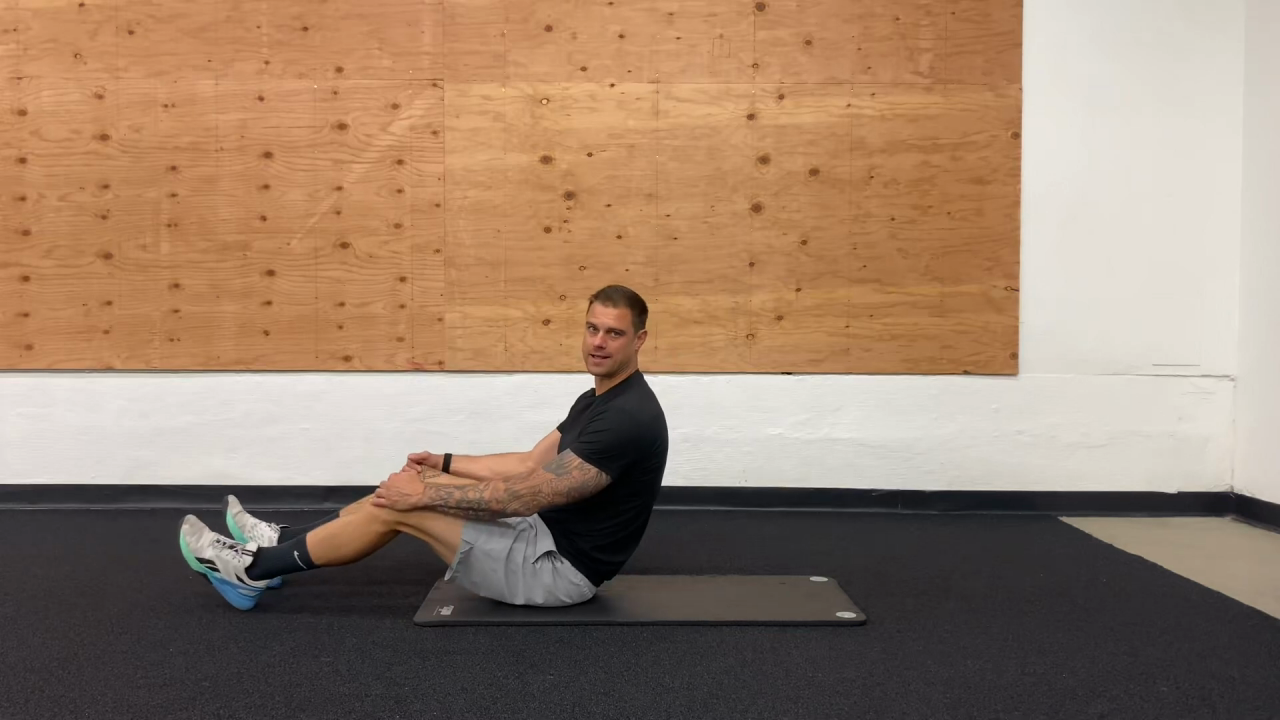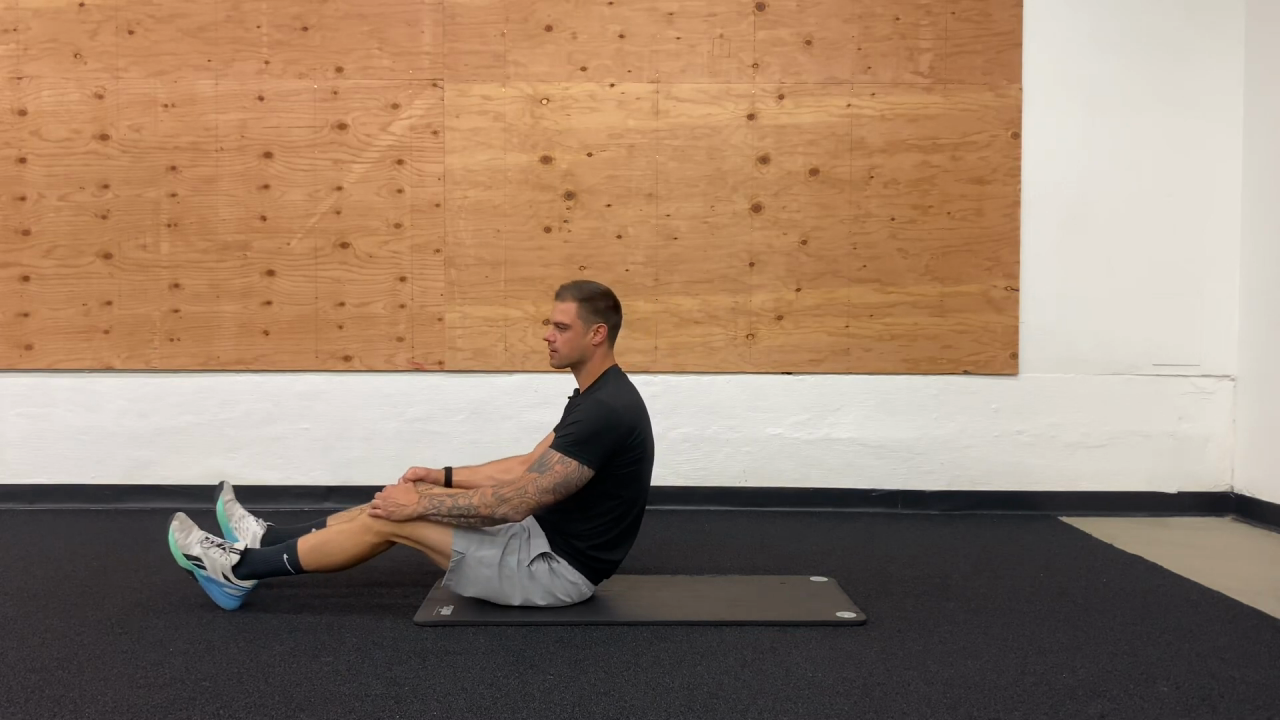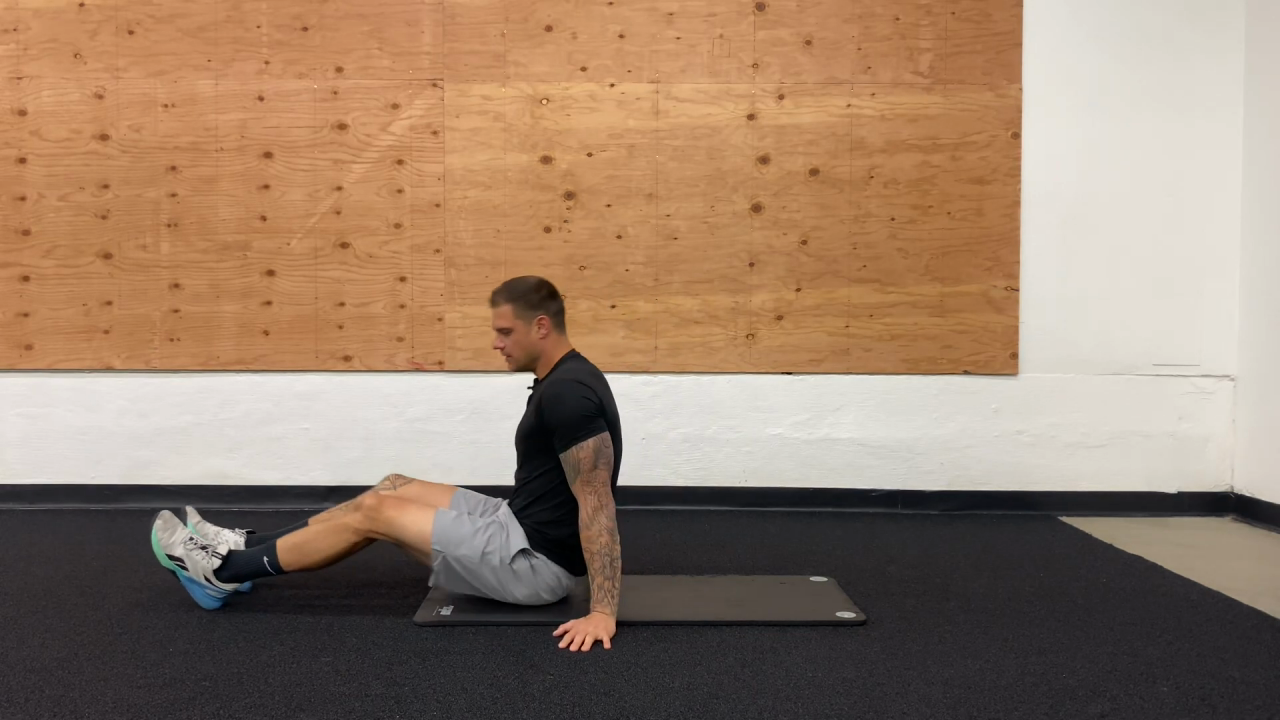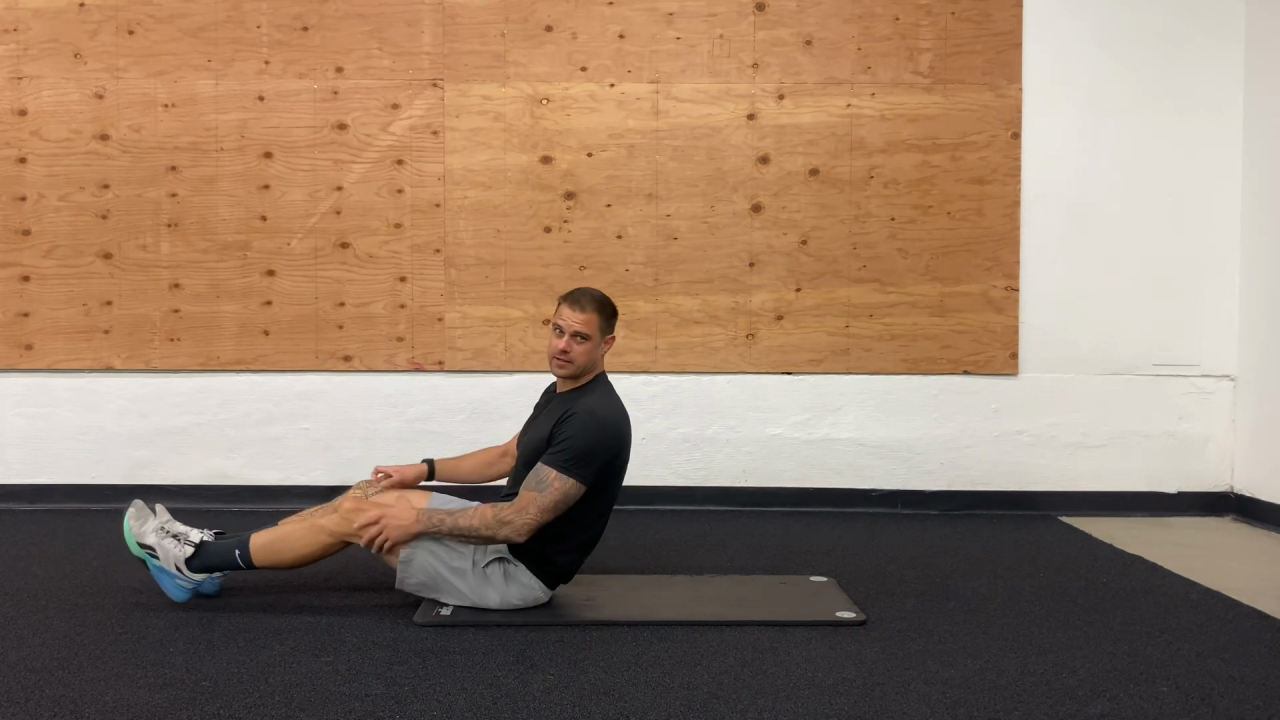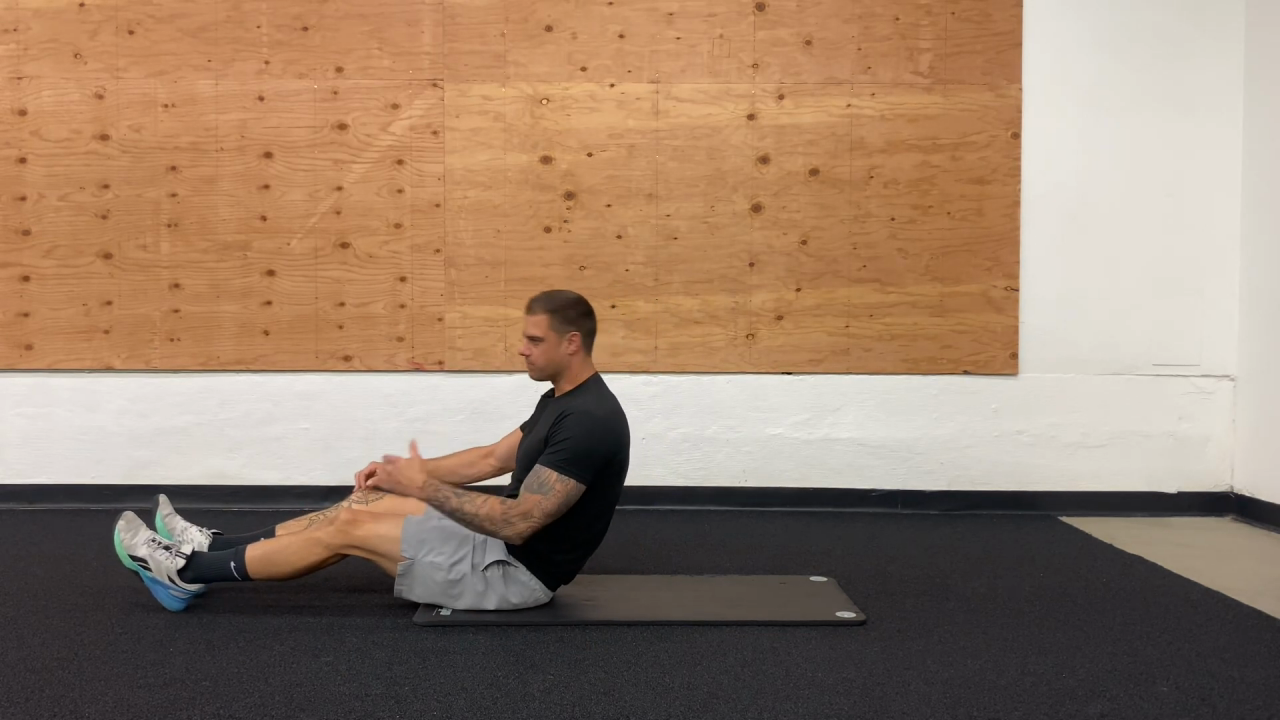
dt=1s
person 1, frame 1
left shoulder: (628, 419)
right shoulder: (598, 399)
left elbow: (527, 496)
right elbow: (533, 466)
left wrist: (426, 495)
right wrist: (443, 463)
left hip: (560, 567)
right hip: (554, 536)
left knee: (400, 506)
right knee: (418, 479)
left ankle: (251, 569)
right ankle: (278, 541)
person 1, frame 2
left shoulder: (604, 411)
right shoulder: (598, 397)
left elbow: (515, 502)
right elbow: (531, 469)
left wrist: (422, 506)
right wrist: (442, 478)
left hip: (558, 567)
right hip: (554, 539)
left knee: (393, 518)
right knee: (403, 500)
left ankle: (239, 568)
right ankle: (264, 542)
person 1, frame 3
left shoulder: (566, 393)
right shoulder: (569, 380)
left elbow: (597, 502)
right elbow: (585, 494)
left wrist: (603, 612)
right wrist: (580, 552)
left hip: (533, 562)
right hip: (525, 531)
left knee: (372, 512)
right knee: (394, 489)
left ankle: (224, 571)
right ankle: (245, 548)
person 1, frame 4
left shoulder: (592, 419)
right shoulder: (562, 393)
left elbow: (517, 522)
right elbow: (510, 456)
left wrist: (419, 520)
right wrist: (424, 470)
left hip: (518, 570)
right hip: (506, 543)
left knee: (354, 519)
right knee: (366, 496)
left ankle: (193, 562)
right ankle: (210, 548)
person 1, frame 5
left shoulder: (587, 420)
right shoulder: (565, 400)
left elbow: (519, 523)
right elbow: (494, 458)
left wrist: (423, 487)
right wrist: (411, 470)
left hip: (518, 571)
right hip: (510, 544)
left knee: (349, 529)
right knee: (358, 508)
left ankle: (185, 572)
right ankle: (209, 548)
